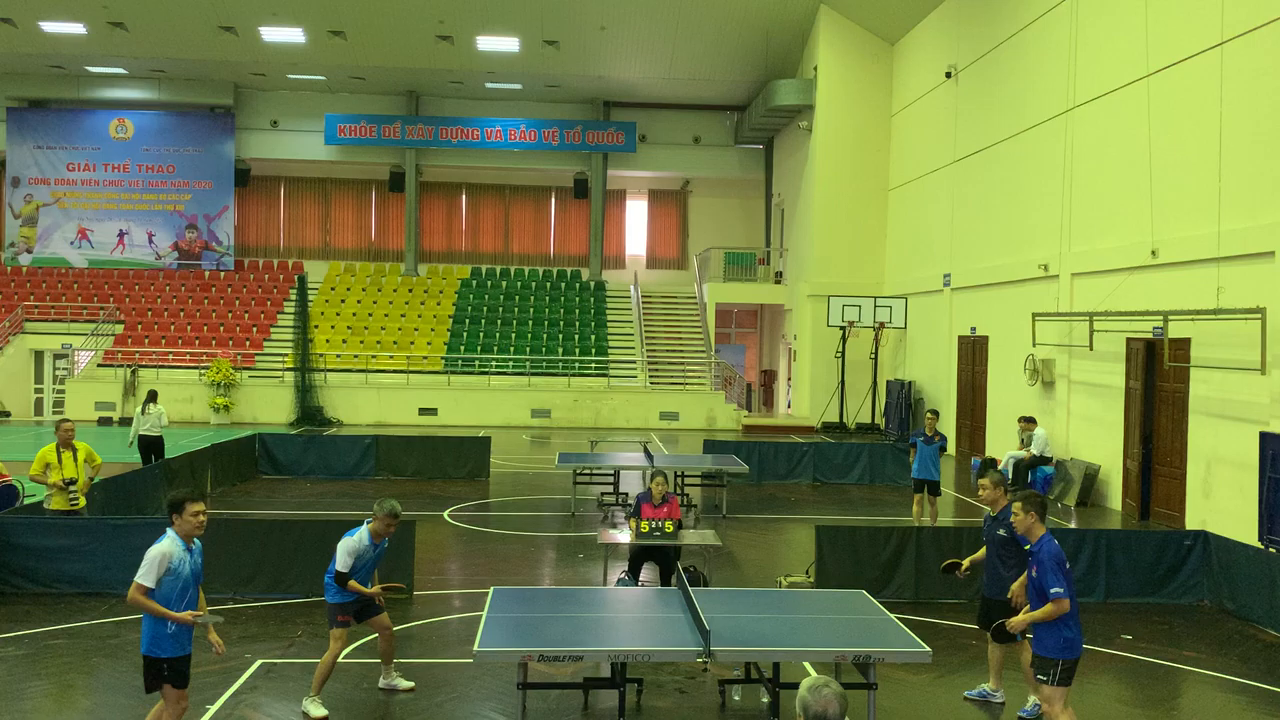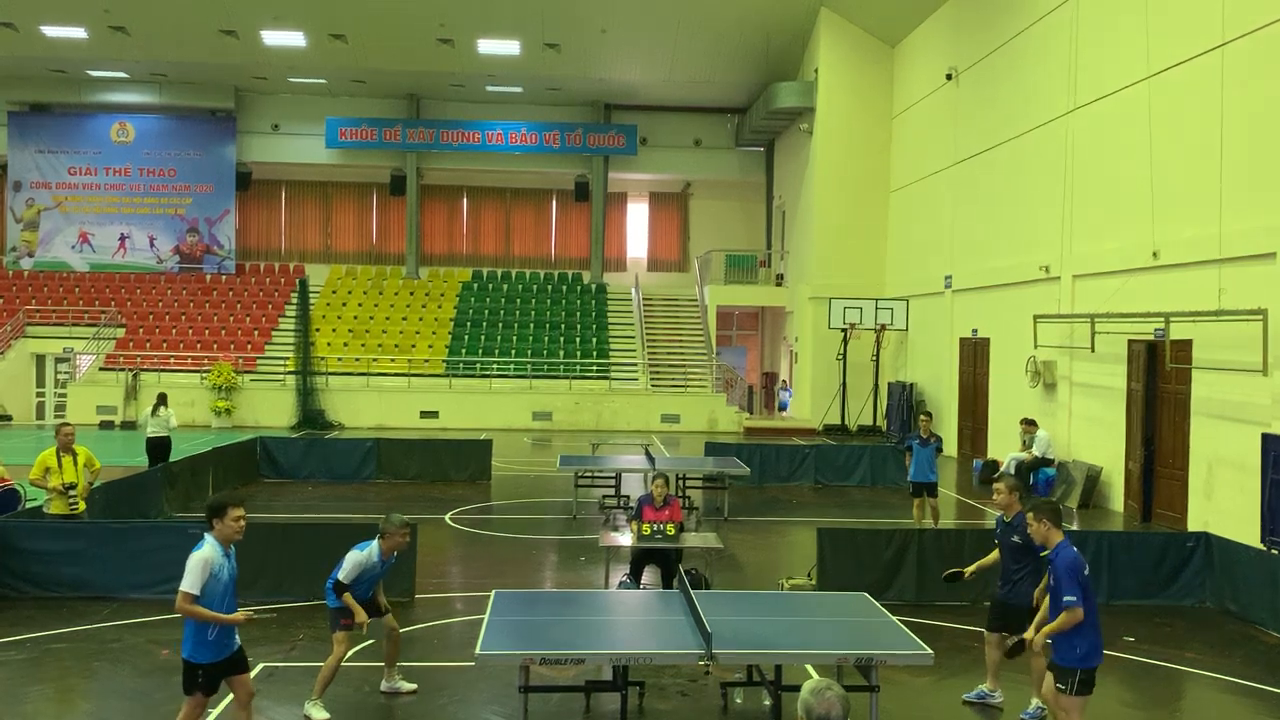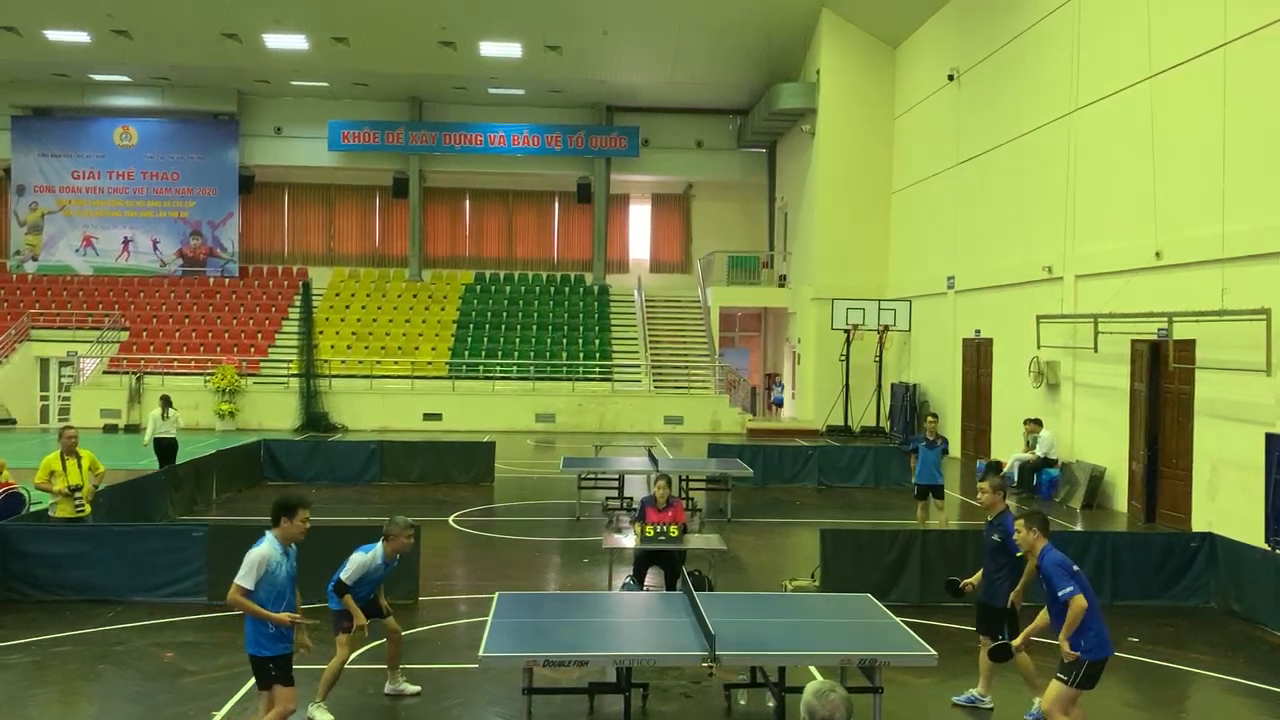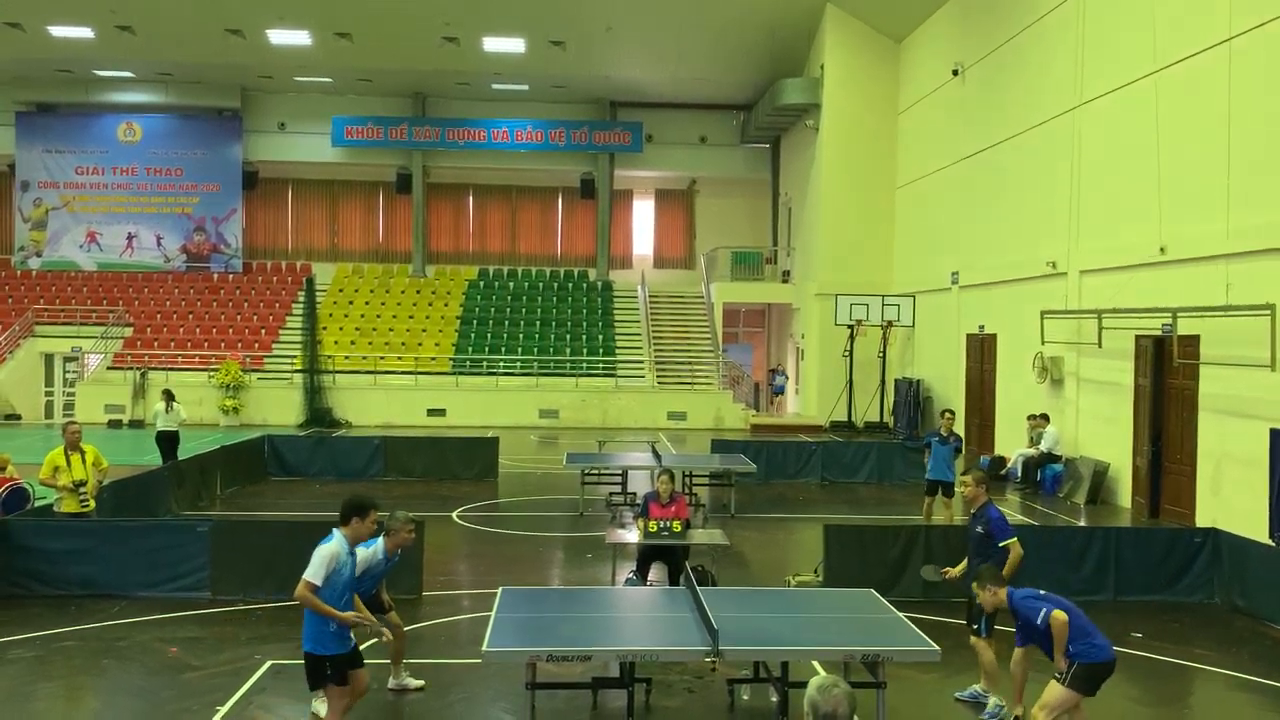
dt=0.4s
person 1, frame 1
left shoulder: (1014, 520)
right shoulder: (988, 519)
right wrist: (970, 560)
left hip: (1010, 594)
right hip: (991, 591)
left knee: (1020, 644)
right knee: (993, 639)
left ankle: (1035, 699)
right ankle: (993, 688)
person 1, frame 2
left shoulder: (1028, 526)
right shoulder: (1001, 522)
left wrist: (1041, 589)
right wrist: (978, 565)
left hip: (1025, 598)
right hip: (1003, 593)
left knee: (1032, 648)
right knee: (992, 638)
right ankle: (992, 690)
person 1, frame 3
left shoulder: (1009, 525)
right shoulder: (990, 522)
left elbow: (1033, 560)
left wrist: (1018, 591)
right wrist: (977, 578)
left hip: (1003, 599)
right hip: (987, 596)
right knee: (985, 642)
left ankle: (1039, 699)
right ankle: (982, 694)
person 1, frame 4
left shoulder: (993, 516)
right shoulder: (975, 514)
left elbow: (1017, 551)
right wrist: (958, 569)
left knee: (979, 641)
right knee: (981, 639)
right ankle: (984, 688)
person 2, frame 1
left shoulder: (196, 547)
right shoulder: (162, 550)
right elbow: (134, 596)
left wrist: (210, 631)
right wrist: (174, 616)
left hip: (181, 643)
right hip: (162, 645)
person 2, frame 2
left shoulder: (229, 551)
right shoulder: (203, 556)
right elbow: (182, 605)
right wrist: (226, 619)
left hip: (229, 644)
right hip: (203, 650)
left knee: (245, 694)
person 2, frame 3
left shoulder: (291, 550)
right shoulder: (261, 553)
right elbow: (233, 597)
left wrist: (300, 632)
right wrist: (273, 617)
left hip: (283, 642)
right hip: (266, 645)
person 2, frame 4
left shoulder: (347, 549)
right shoulder: (330, 549)
right elbow: (301, 594)
left wrist: (371, 621)
right wrist: (338, 616)
left hip: (342, 639)
right hip: (324, 642)
left knee: (360, 687)
person 3, frame 1
left shoulder: (1047, 553)
right shoulder: (1039, 549)
left elbow: (1062, 605)
left wrist: (1024, 620)
left hip: (1058, 644)
right hip: (1049, 642)
person 3, frame 2
left shoulder: (1064, 561)
right shoulder: (1062, 555)
left elbow: (1075, 614)
left wrist: (1044, 634)
right wrist: (1034, 628)
left hip: (1077, 652)
right hip: (1068, 648)
right knee: (1050, 696)
person 3, frame 3
left shoulder: (1051, 564)
right shoulder: (1048, 561)
left elbow: (1080, 604)
right elbow: (1051, 611)
left wrist: (1063, 638)
right wrist: (1023, 636)
left hip: (1088, 650)
right hip: (1084, 647)
person 3, frame 4
left shoulder: (1021, 602)
right shoulder: (1022, 615)
left elbow: (1061, 619)
right elbow: (1018, 661)
left wrist: (1059, 657)
right wrist: (1017, 705)
left hip: (1088, 658)
right hip: (1100, 656)
right knee: (1070, 704)
person 4, frame 1
left shoulder: (383, 539)
right shoulder: (351, 541)
right elbow: (341, 579)
left wrist: (376, 587)
right wrist: (369, 592)
left hip: (363, 592)
right hip: (340, 595)
left knee: (387, 629)
right knee: (337, 647)
left ankle: (389, 677)
right ankle: (311, 699)
person 4, frame 2
left shoulder: (391, 553)
right shoulder: (361, 555)
right elbow: (339, 587)
left wrist: (380, 595)
right wrist: (358, 611)
left hip: (364, 596)
right hip: (341, 600)
left knee: (393, 630)
right knee: (341, 650)
left ankle: (391, 680)
right ankle: (313, 703)
person 4, frame 3
left shoulder: (394, 555)
right shoulder: (364, 557)
right elbow: (339, 588)
left wrist: (380, 598)
right wrist: (357, 615)
left hip: (365, 599)
right hip: (343, 602)
left knee: (395, 632)
right knee: (344, 653)
left ankle: (394, 683)
person 4, frame 4
left shoulder: (395, 551)
right shoulder: (366, 552)
left wrist: (382, 594)
left hip: (369, 594)
left knee: (397, 629)
left ankle: (397, 677)
